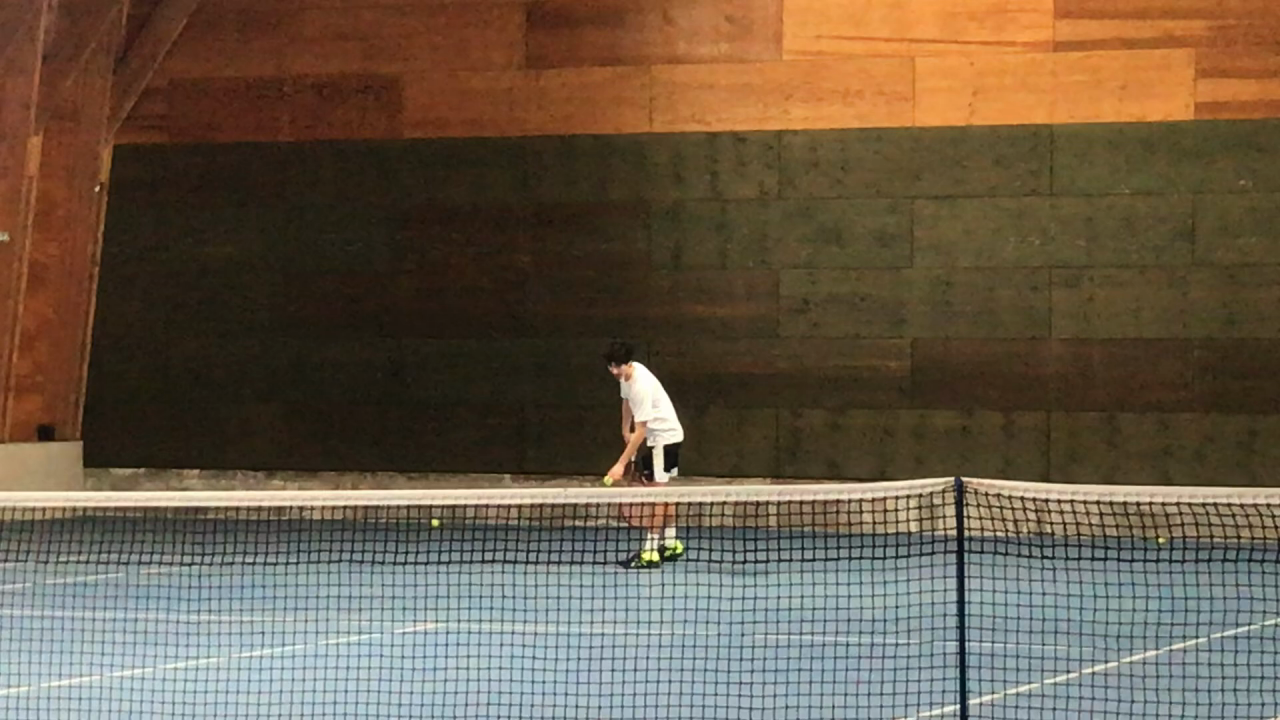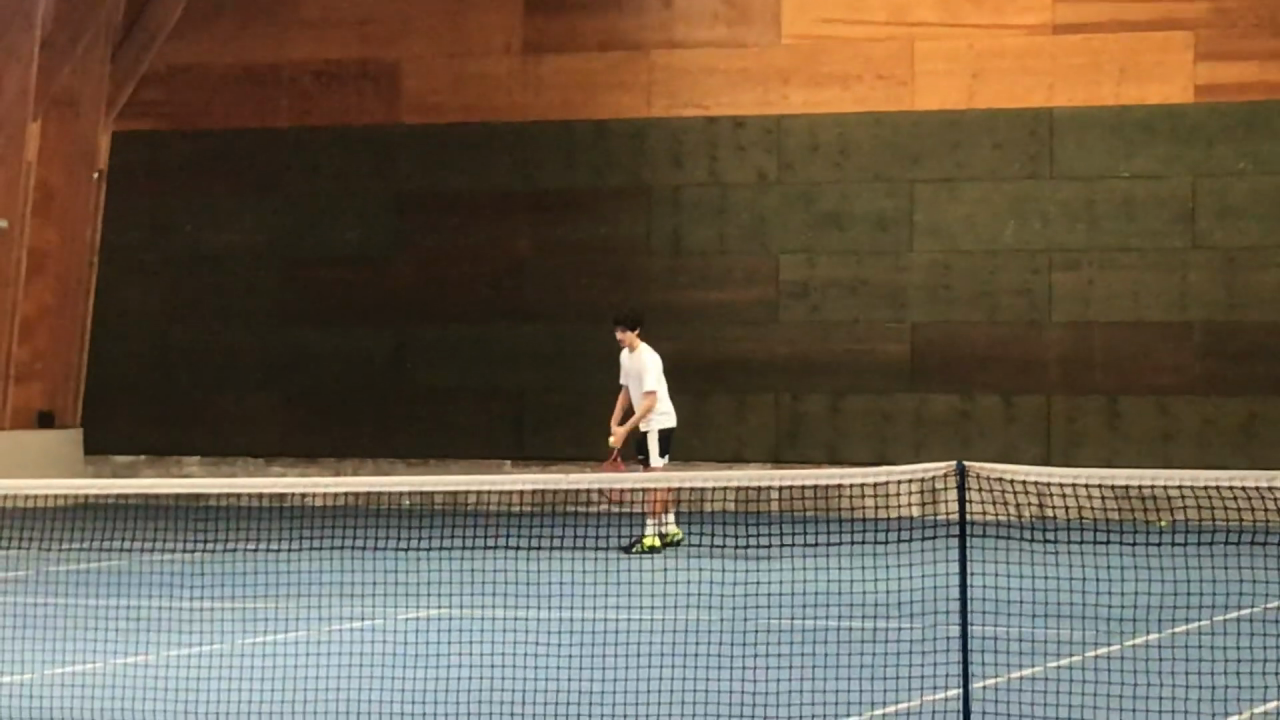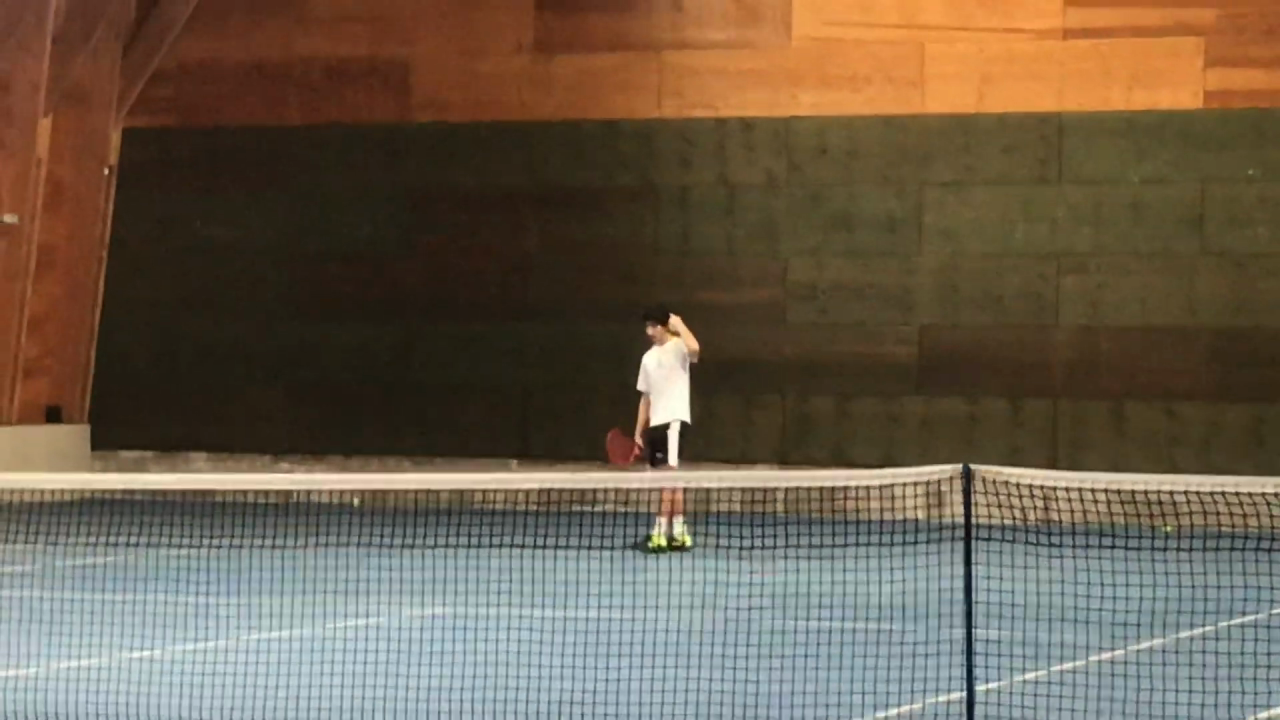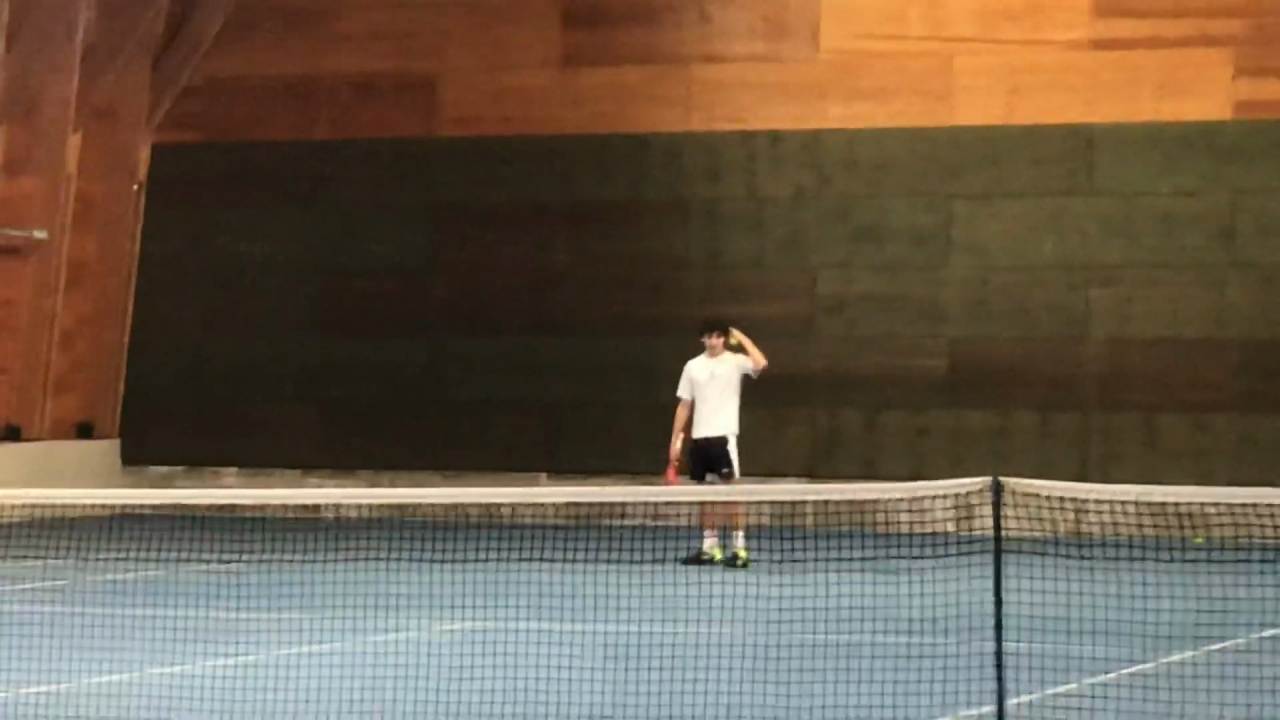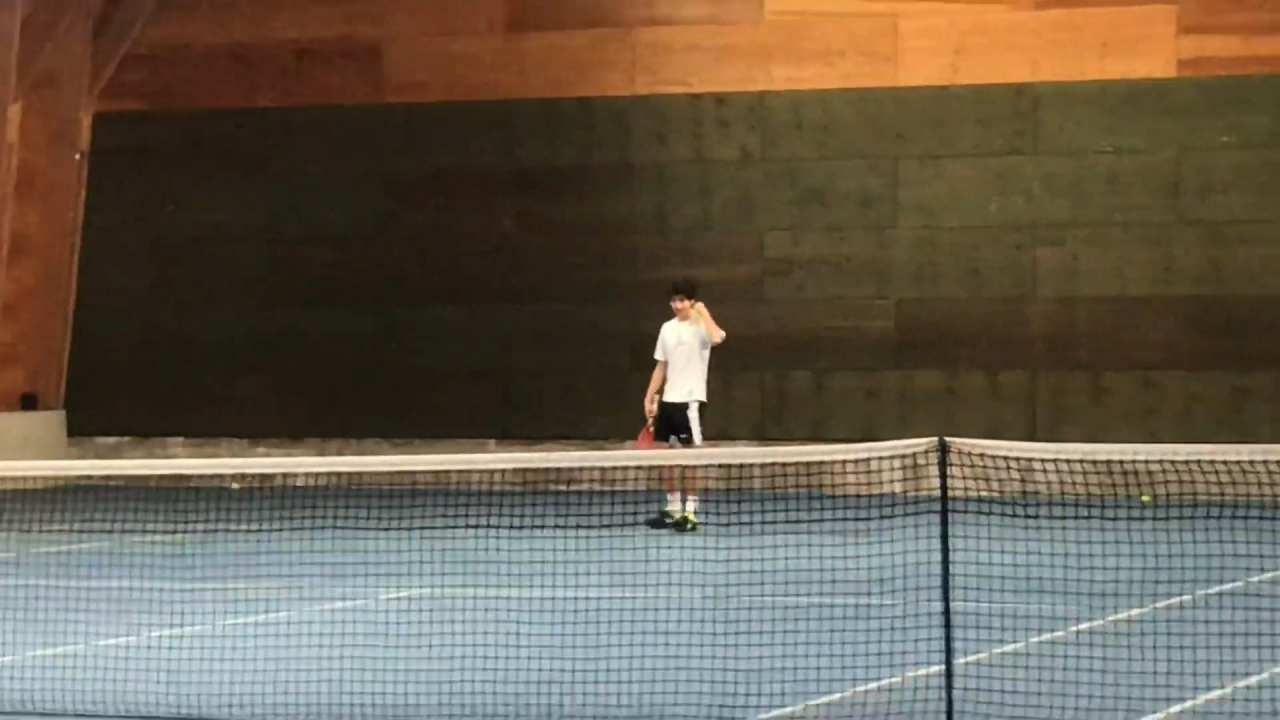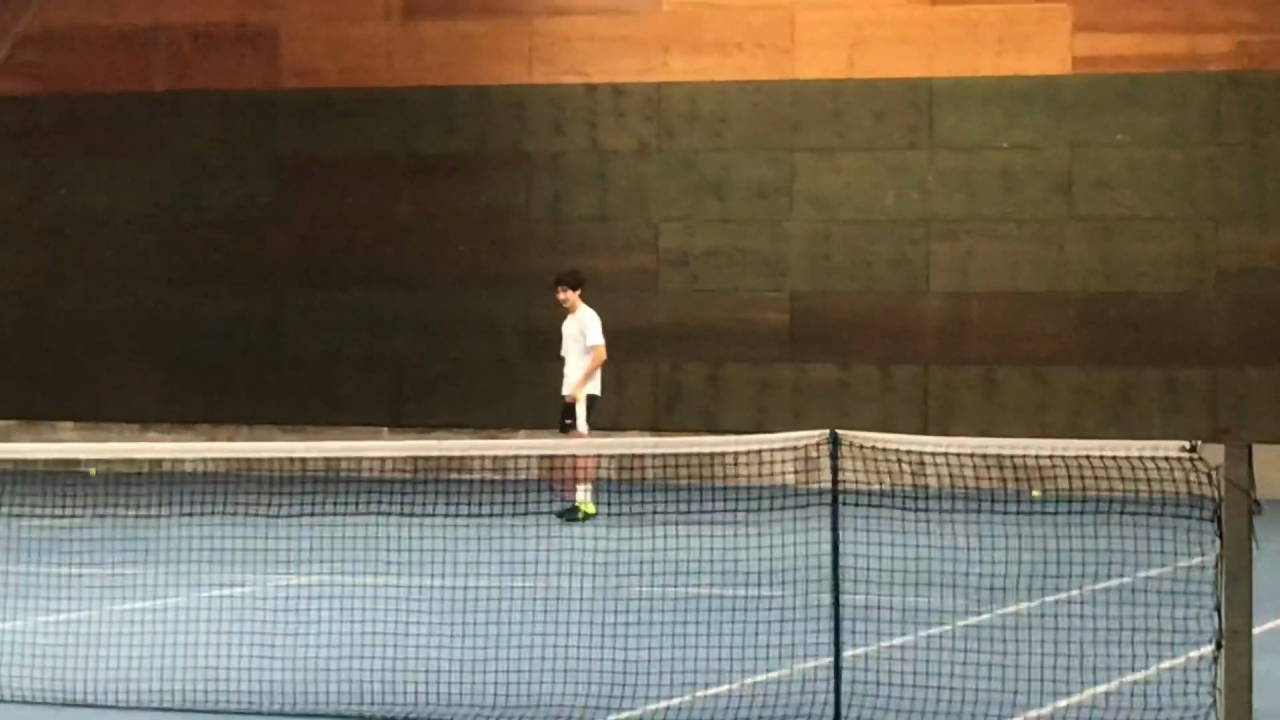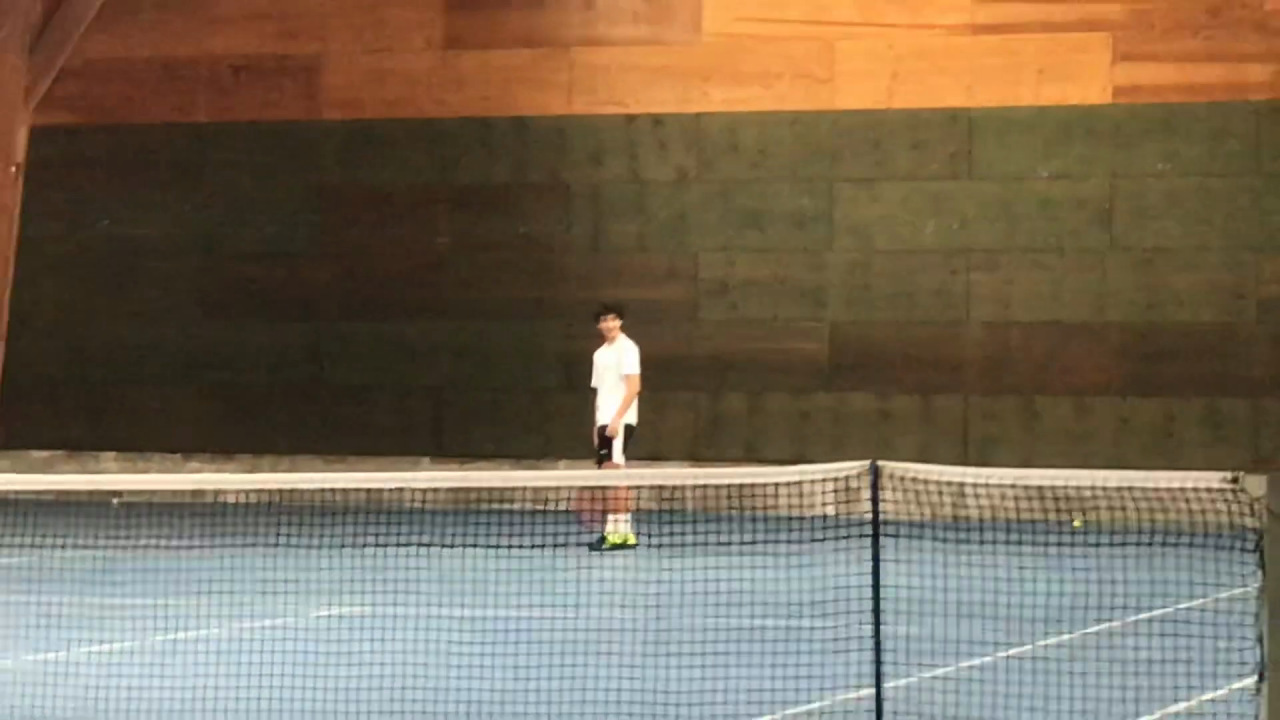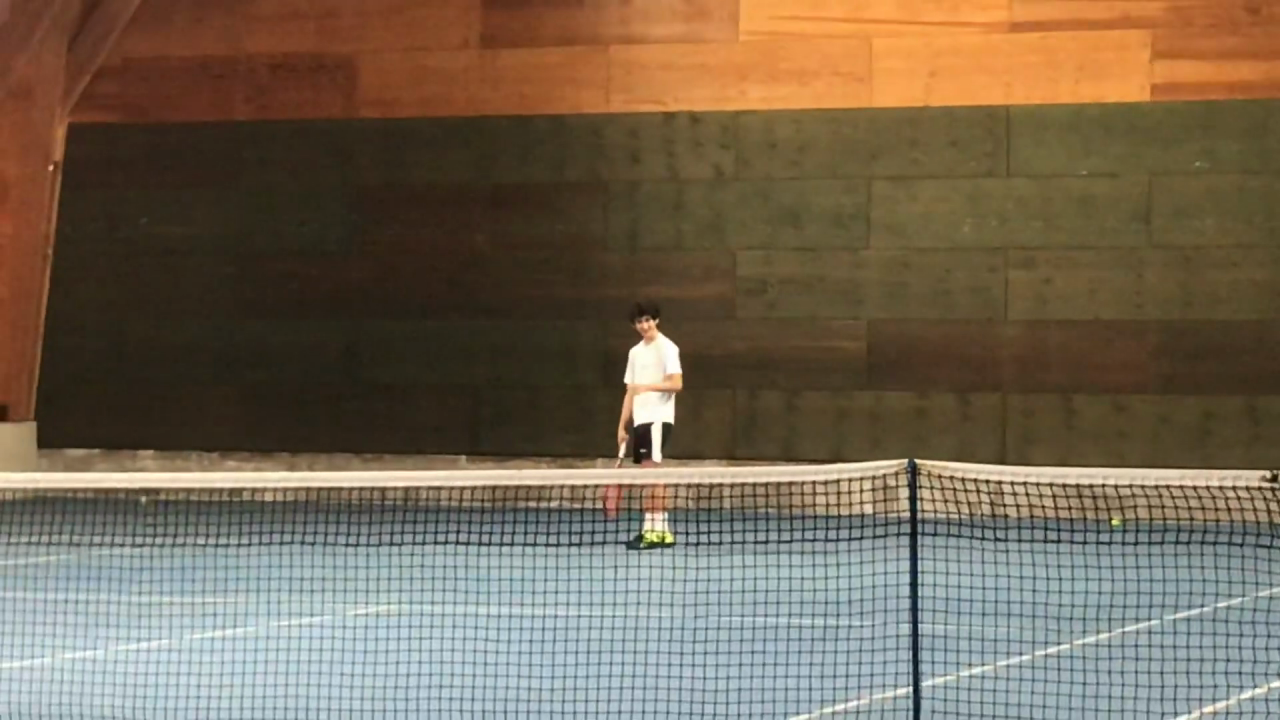
dt=0.7s
person 1, frame 1
left shoulder: (642, 386)
right shoulder: (627, 374)
left elbow: (640, 431)
right elbow: (627, 402)
left wrist: (621, 464)
right wrist: (626, 431)
left hip: (665, 437)
right hip: (664, 436)
left ankle: (650, 551)
right ankle: (671, 544)
person 1, frame 2
left shoulder: (648, 358)
right shoulder: (625, 355)
left elbow: (650, 402)
right elbow: (626, 391)
left wrist: (626, 429)
right wrist: (614, 422)
left hip: (659, 423)
right hip: (648, 424)
left ankle: (651, 537)
right ankle: (670, 531)
person 1, frame 3
left shoulder: (678, 347)
right shoulder: (648, 357)
left elbow: (694, 349)
left wrist: (678, 324)
right wrist: (639, 432)
left hip: (674, 420)
right hip: (656, 423)
left ankle: (658, 536)
right ankle: (679, 535)
person 1, frame 4
left shoulder: (735, 362)
right shoulder: (692, 366)
left elbow: (761, 364)
right elbow: (684, 405)
left wrist: (743, 339)
right wrist: (675, 439)
left hip: (724, 435)
right hip: (699, 436)
left ankle: (740, 548)
right ankle: (709, 548)
person 1, frame 5
left shoulder: (701, 325)
right shoulder: (666, 329)
left elbow: (717, 339)
left wrist: (704, 312)
right wrist: (649, 397)
left hip: (690, 400)
right hip: (668, 399)
left ankle: (690, 512)
right ankle: (672, 510)
person 1, frame 6
left shoulder: (588, 317)
right shoulder: (568, 321)
left elbow: (600, 354)
left wrist: (579, 385)
right wrist: (569, 388)
left hip: (583, 391)
right hip: (570, 391)
left knee: (579, 442)
left ankle: (584, 502)
right ankle: (583, 501)
person 1, frame 7
left shoulder: (627, 347)
right shoulder: (599, 354)
left elbow: (634, 386)
left wrist: (617, 419)
right wrist: (596, 427)
left hip: (620, 422)
right hip: (604, 422)
left knee: (613, 473)
left ankle: (614, 532)
right ankle: (624, 532)
person 1, frame 8
left shoulder: (666, 347)
right shoulder: (635, 351)
left elbow: (676, 384)
right elbow: (630, 391)
left wrist: (646, 387)
right wrist: (622, 425)
left hip: (658, 419)
right hip: (641, 420)
left knee: (651, 471)
left ankle: (652, 530)
right ankle: (661, 530)
